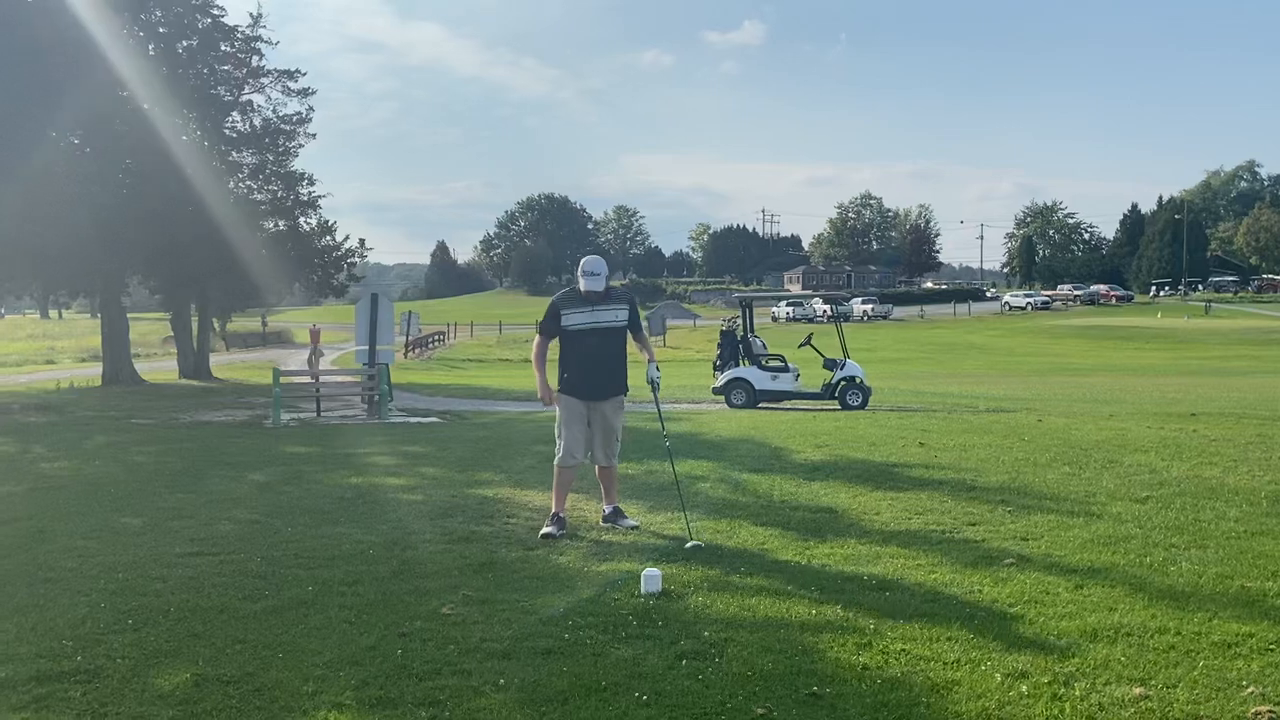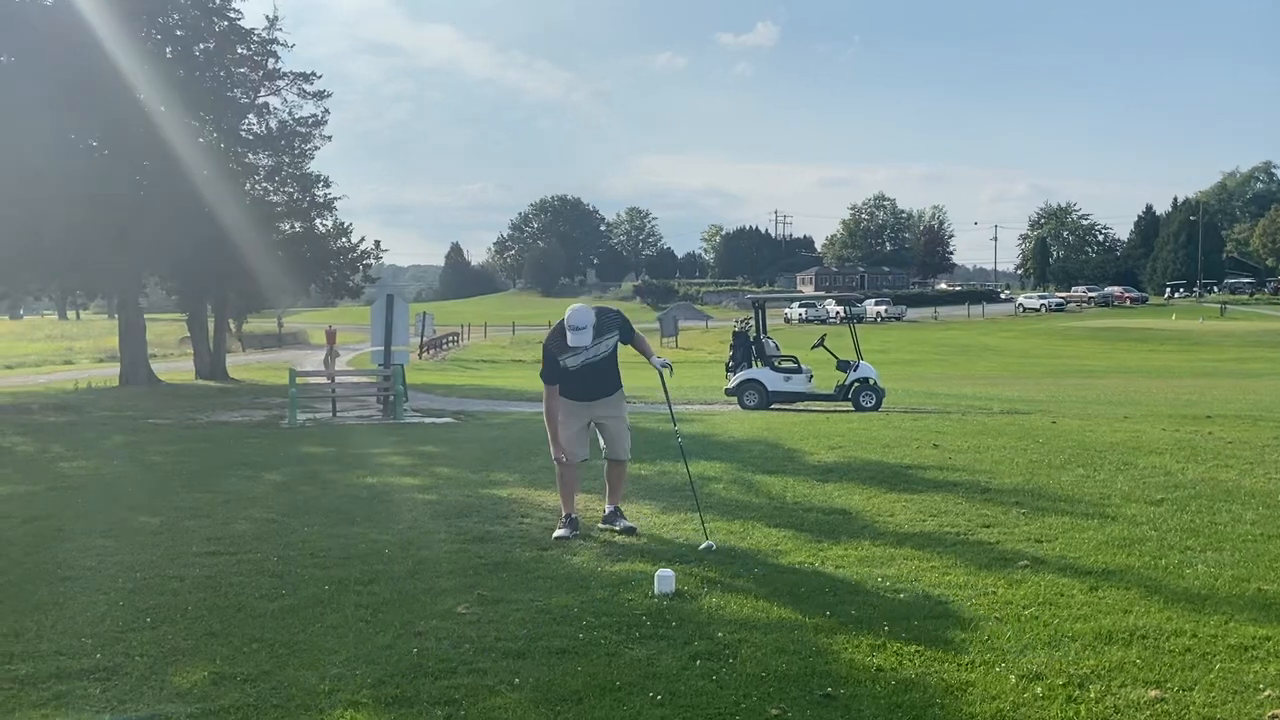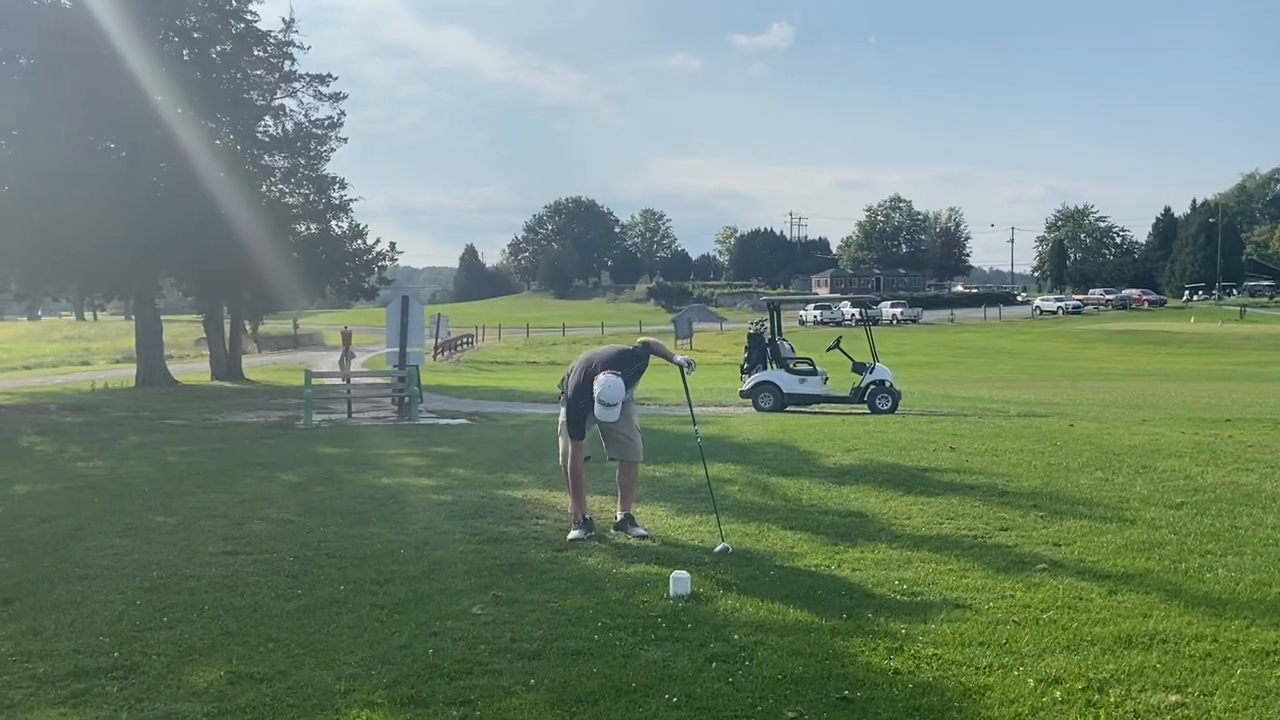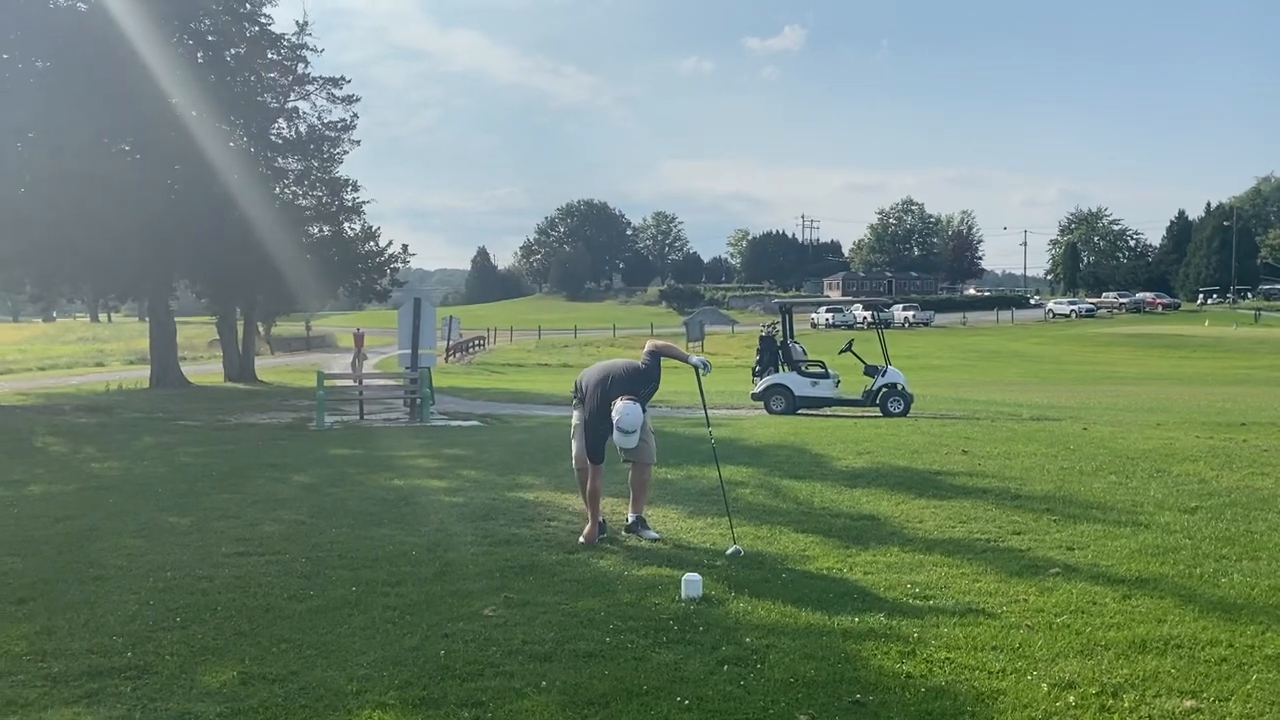
dt=0.4s
person 1, frame 1
left shoulder: (624, 300)
right shoulder: (562, 303)
left elbow: (639, 335)
right elbow: (541, 342)
left wrist: (651, 362)
right wrist: (541, 382)
left hip: (611, 393)
right hip: (571, 395)
left knee: (607, 455)
right knee: (567, 456)
left ankle: (610, 510)
right ankle: (557, 516)
person 1, frame 2
left shoulder: (612, 318)
right shoulder: (554, 342)
left elbow: (634, 337)
right elbow: (550, 395)
left wrist: (652, 358)
right wrist: (554, 442)
left hip: (610, 397)
right hip: (570, 400)
left knee: (619, 452)
right knee: (568, 458)
left ankle: (612, 511)
right ankle: (569, 518)
person 1, frame 3
left shoulder: (633, 360)
right shoulder: (578, 397)
left elbow: (646, 342)
right elbow: (575, 453)
left wrist: (674, 358)
right wrist: (574, 500)
left hip: (620, 400)
right hip: (581, 401)
left knee: (631, 453)
right knee: (568, 456)
left ankle: (624, 516)
right ankle: (583, 519)
person 1, frame 4
left shoulder: (646, 378)
right shoulder: (596, 419)
left elbow: (651, 344)
right elbow: (595, 474)
left wrist: (689, 358)
right wrist: (592, 523)
left hip: (632, 393)
right hip: (587, 400)
left knee: (645, 456)
right knee: (582, 460)
left ankle: (635, 519)
right ankle: (597, 521)
